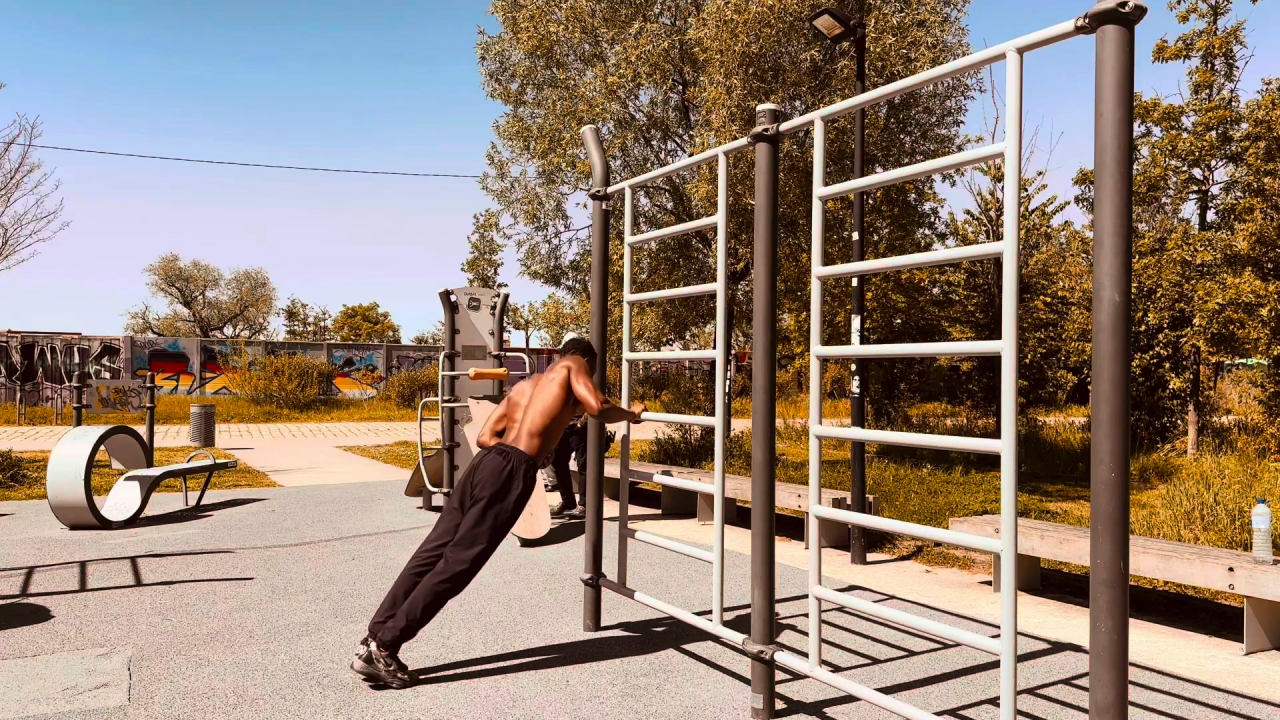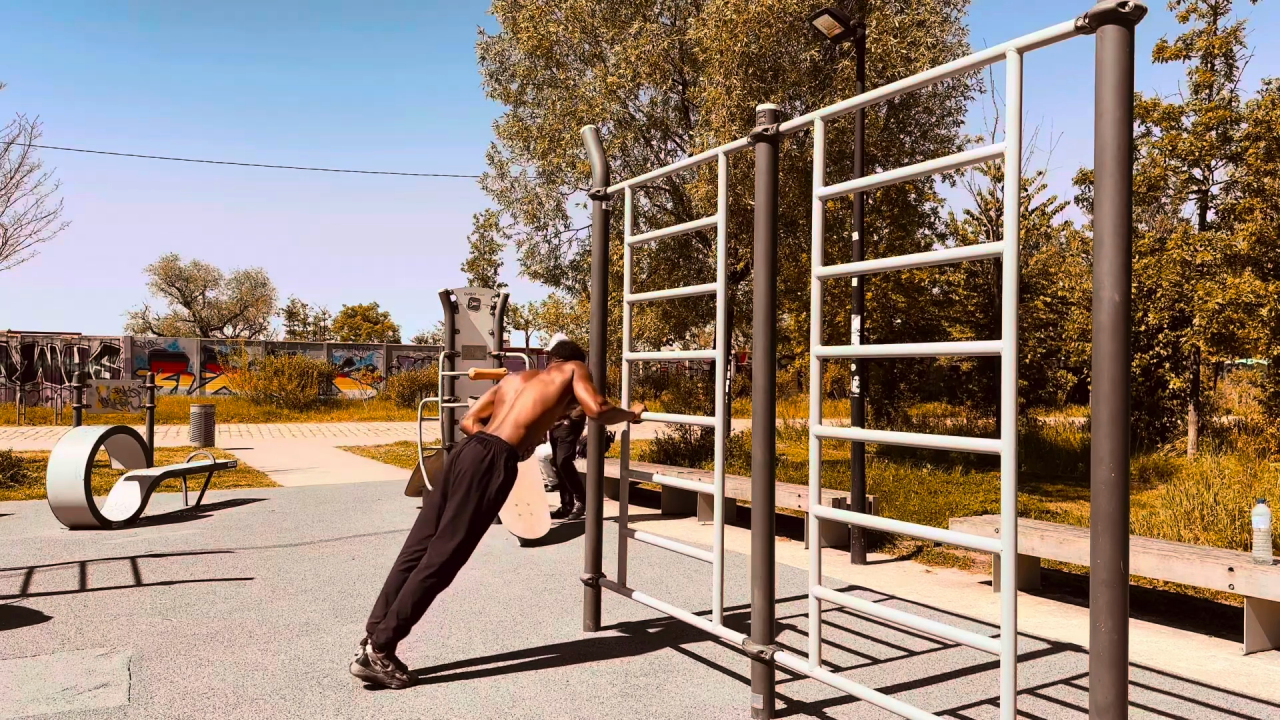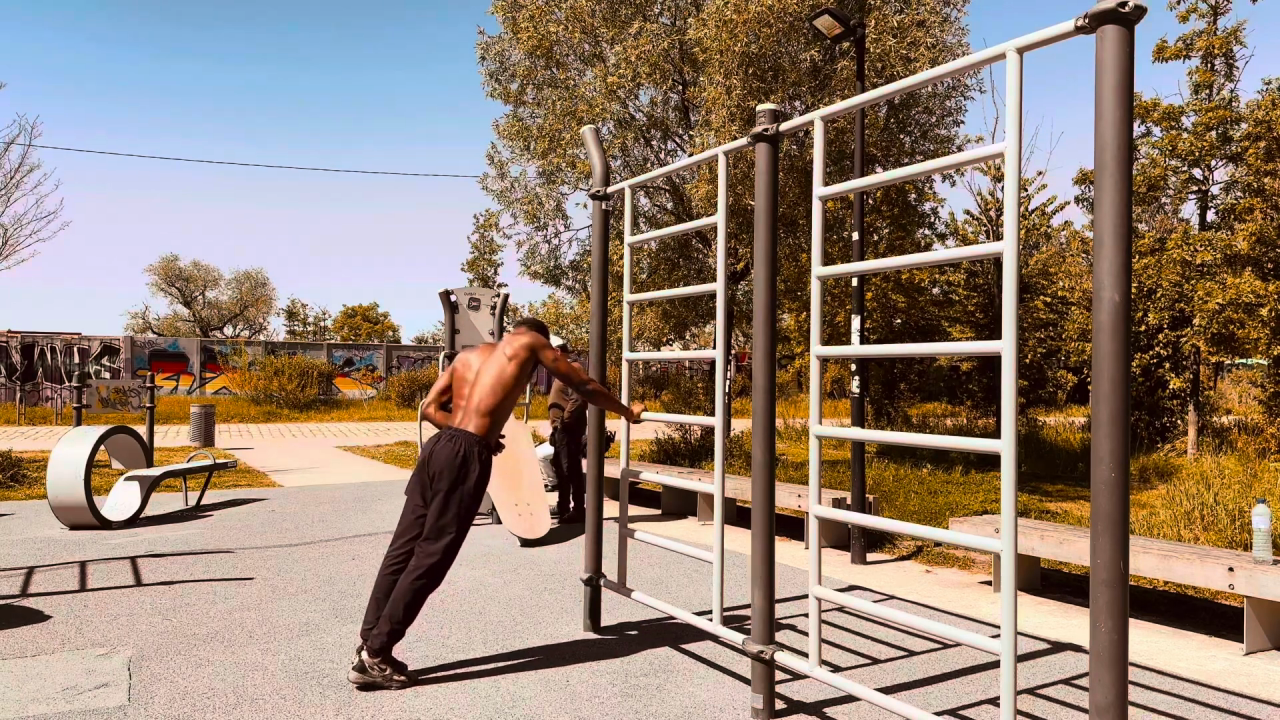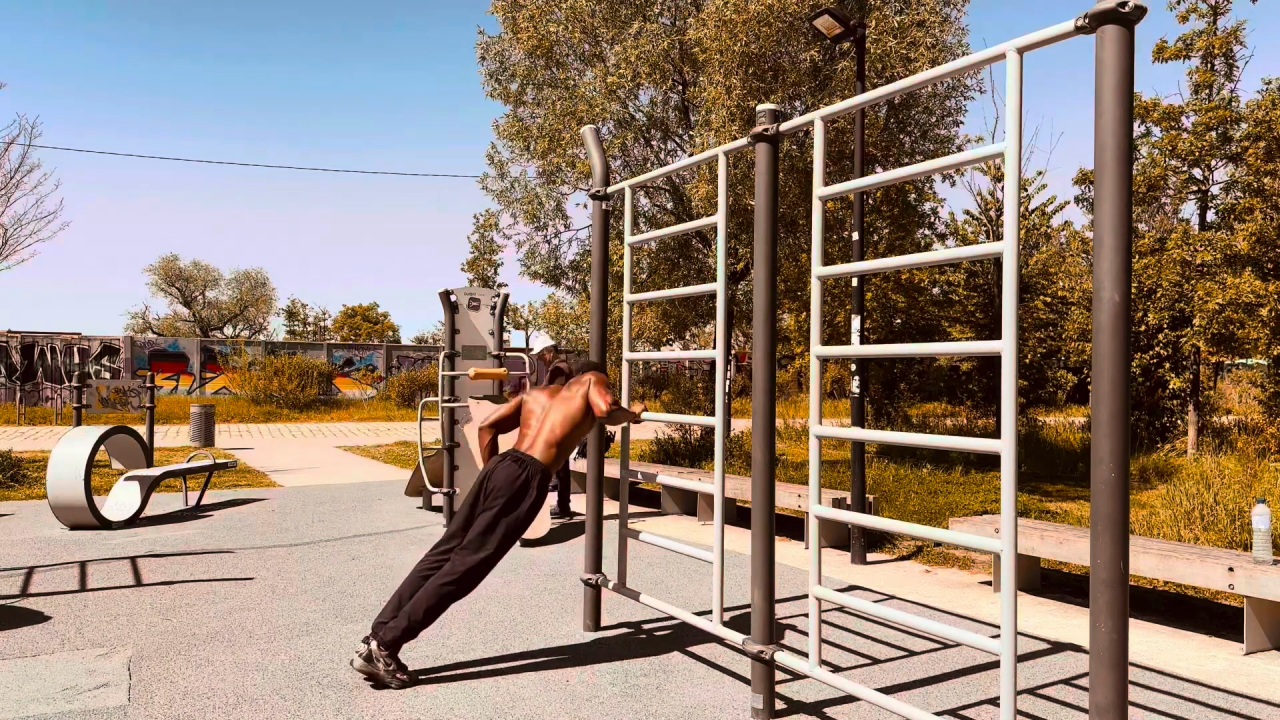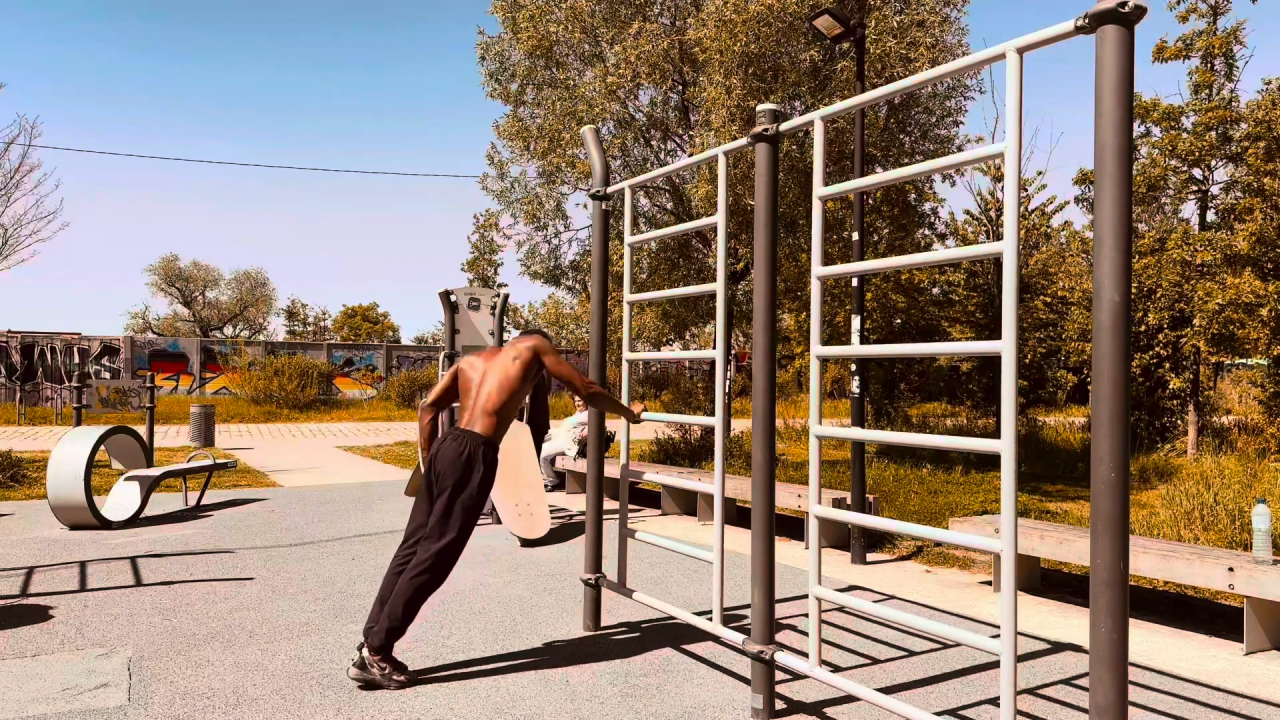
dt=1s
person 1, frame 1
left shoulder: (523, 385)
right shoulder: (574, 366)
right elbow: (598, 408)
right wrist: (630, 413)
left hip: (486, 461)
right hip: (512, 472)
left knee: (431, 554)
right knee: (457, 564)
left ankle: (374, 641)
right ankle: (383, 649)
person 1, frame 2
left shoulder: (514, 377)
right shoulder: (574, 369)
right elbow: (597, 411)
right wrist: (630, 414)
left hip: (467, 451)
right hip: (493, 462)
left knee: (417, 552)
right knee: (440, 560)
left ankle: (373, 644)
right ankle: (378, 652)
person 1, frame 3
left shoulder: (468, 354)
right shoulder: (530, 341)
left elbow: (430, 406)
right elbow: (584, 386)
right wrist: (627, 411)
left hip: (438, 446)
right hip: (466, 456)
left knee: (403, 552)
right knee: (430, 560)
left ankle: (370, 647)
right ankle: (373, 657)
person 1, frame 4
left shoulder: (536, 392)
right shoulder: (594, 380)
left elbow: (487, 426)
right elbow: (606, 410)
right wrist: (630, 414)
left hip: (501, 466)
right hip: (527, 478)
left knee: (442, 556)
right knee: (464, 566)
left ankle: (377, 640)
right ankle: (383, 648)
person 1, frame 5
left shoulder: (471, 359)
right shoulder: (535, 345)
left elbow: (428, 410)
right elbow: (587, 391)
right wrist: (627, 412)
left hip: (445, 446)
right hip: (474, 454)
left knee: (412, 550)
right knee: (433, 557)
left ankle: (370, 648)
right ankle: (374, 653)
